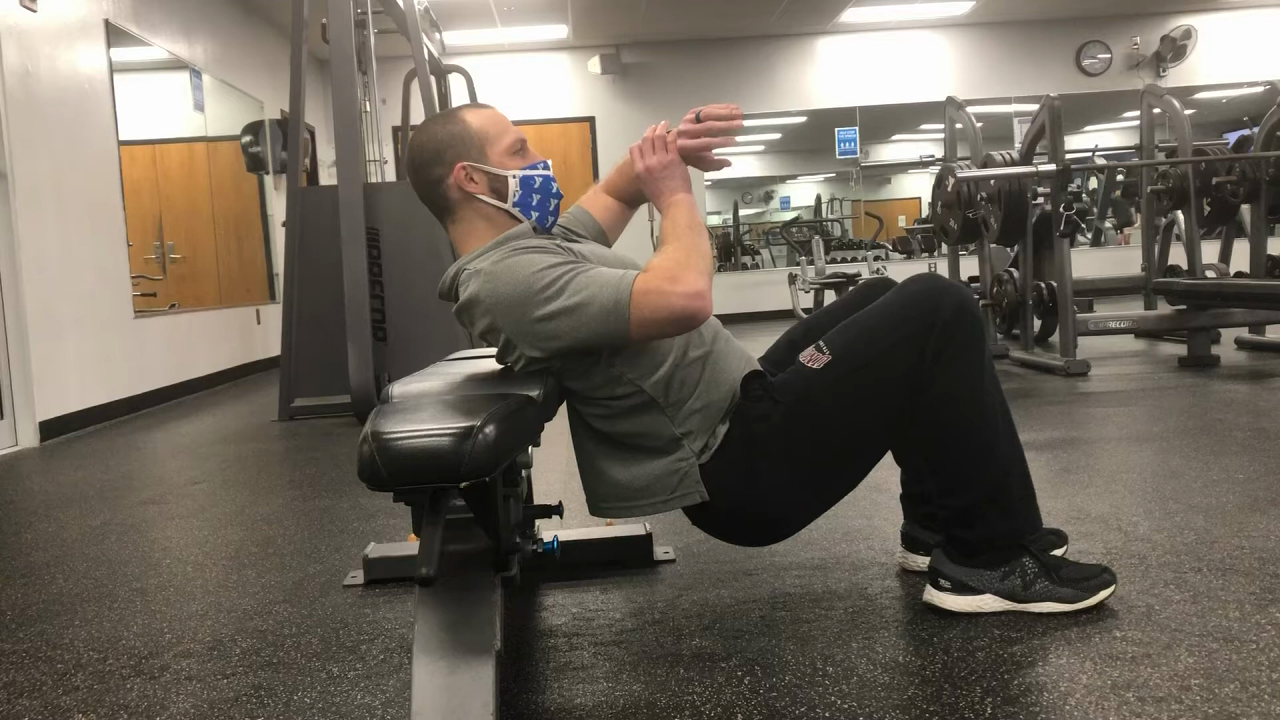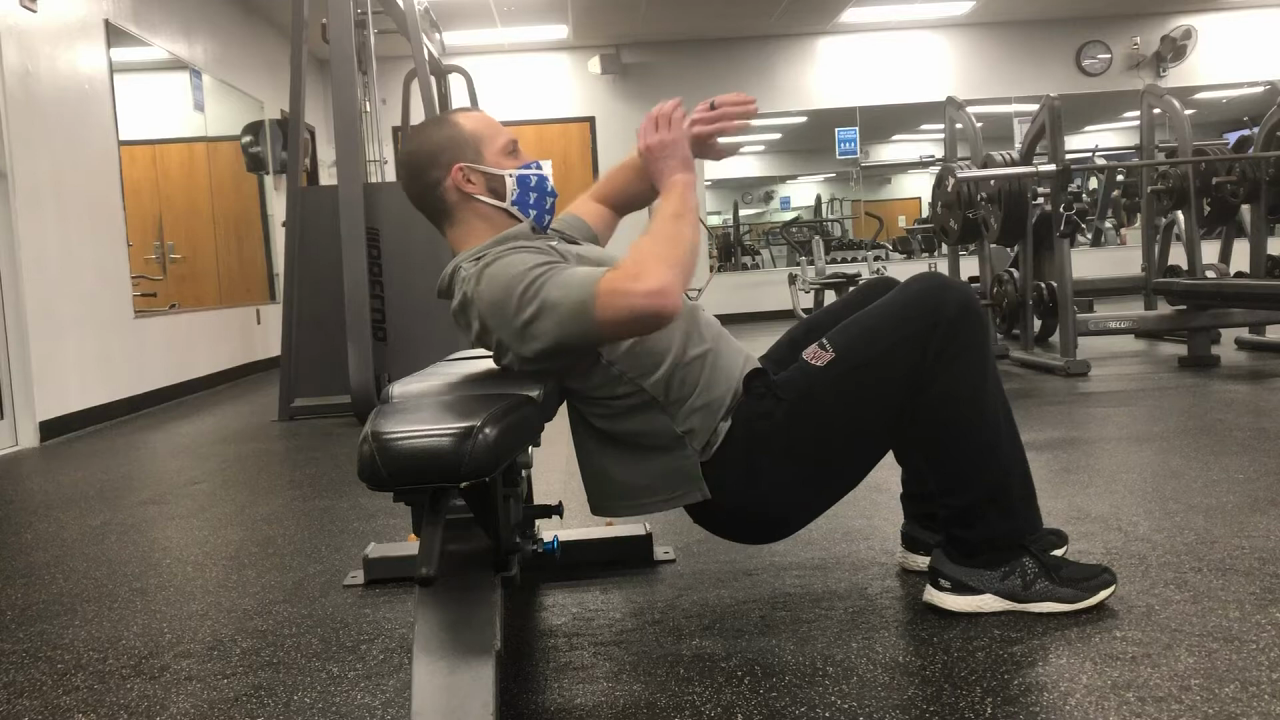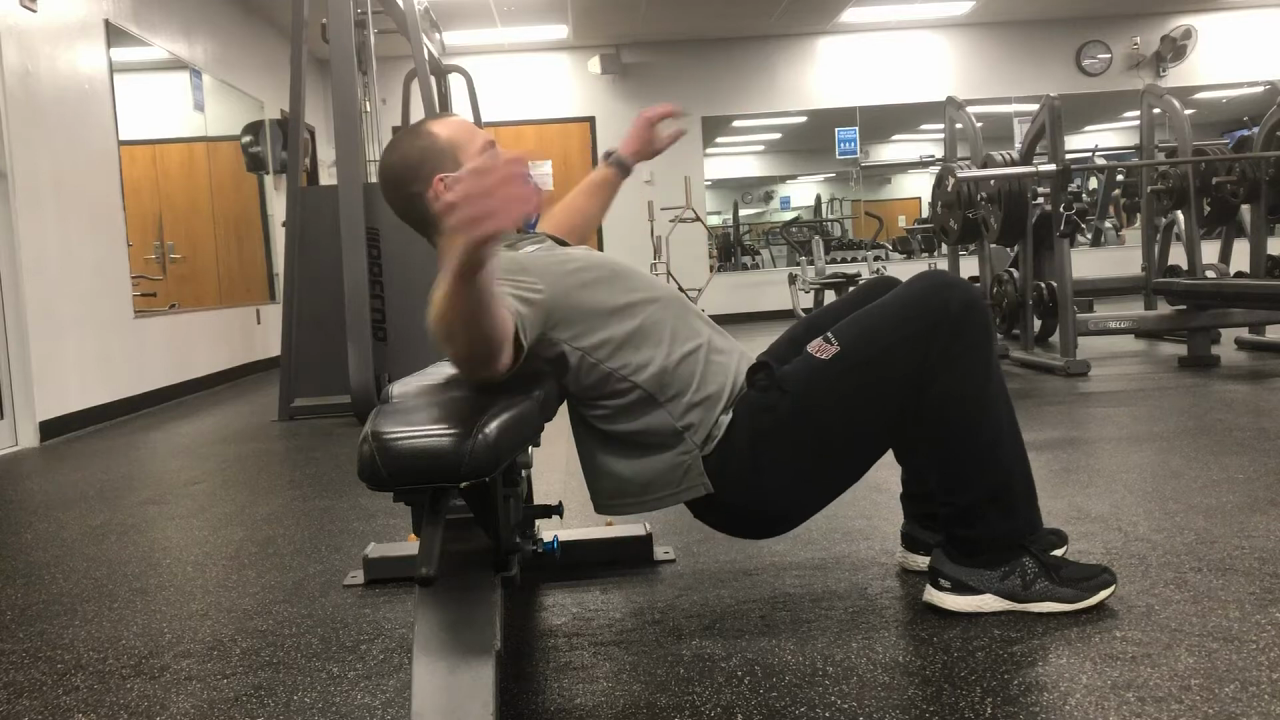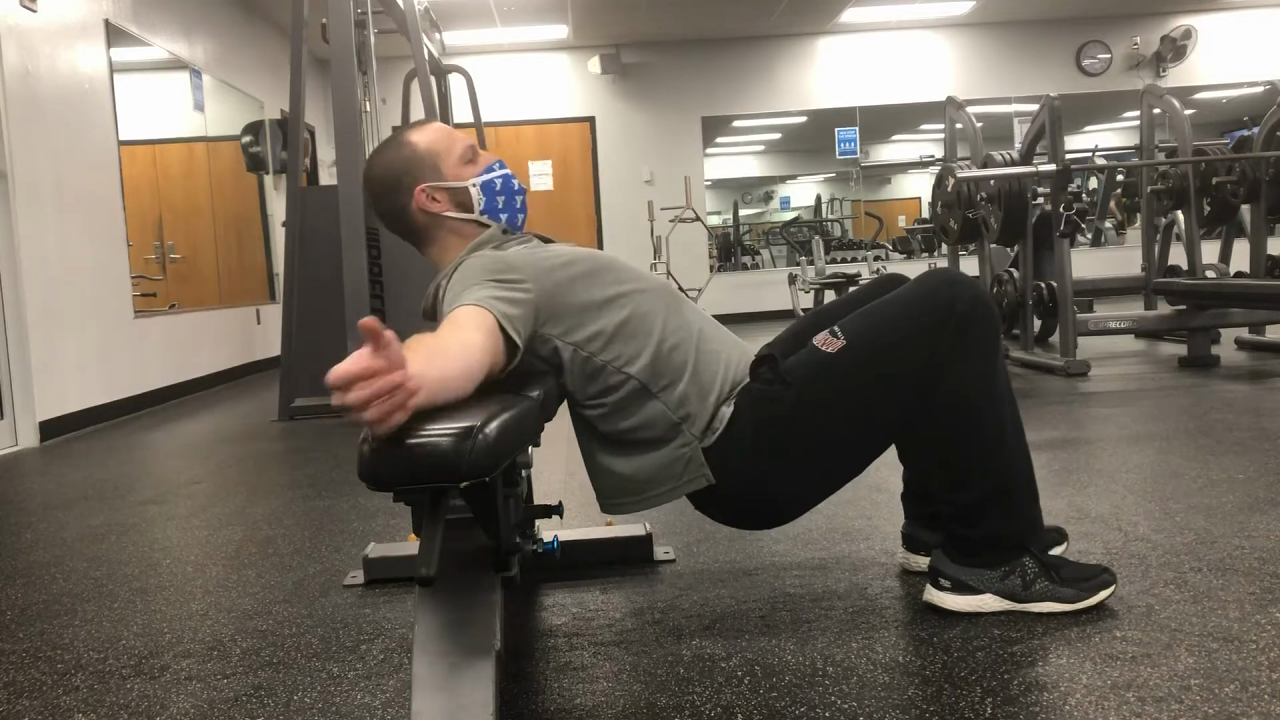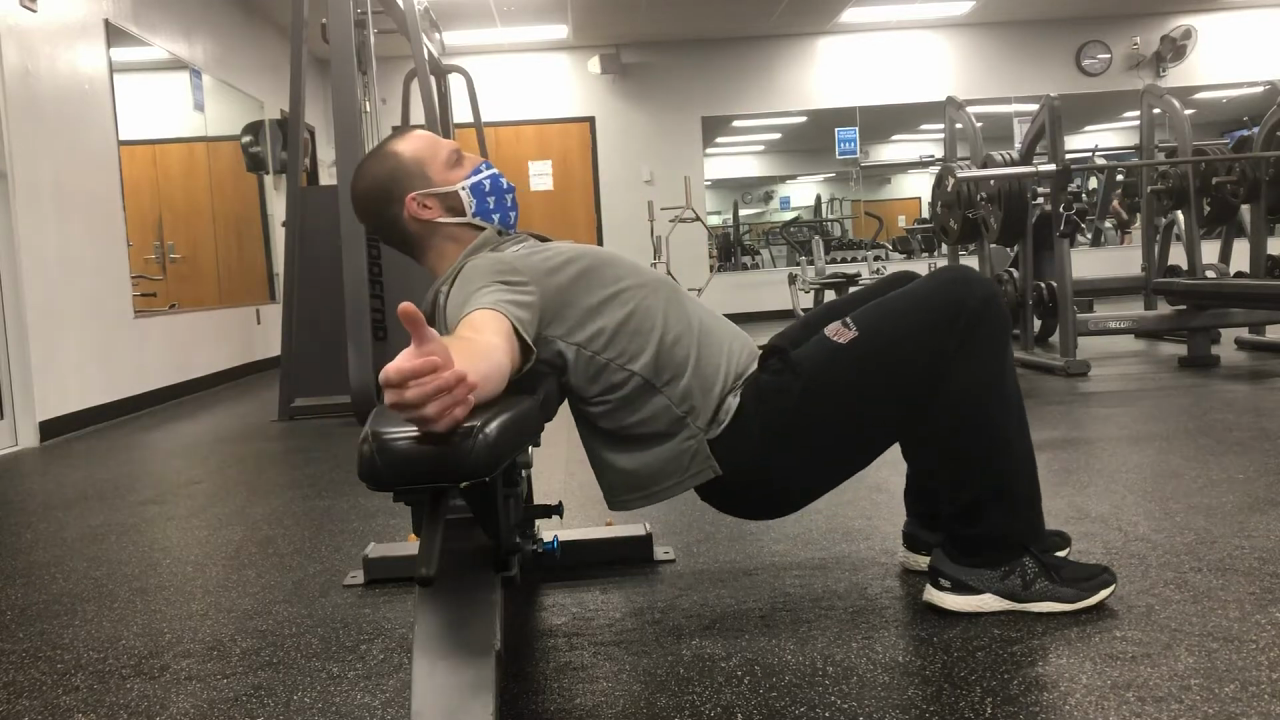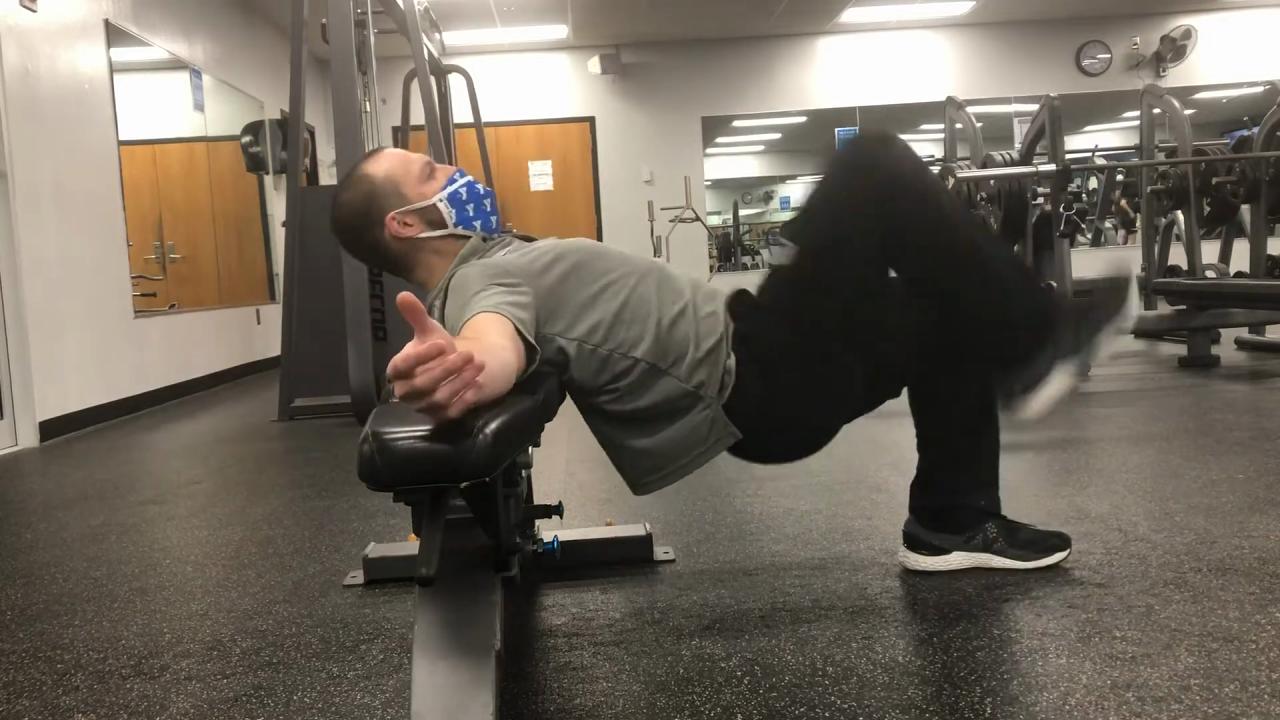
dt=0.4s
person 1, frame 1
left shoulder: (531, 243)
right shoulder: (512, 278)
left elbow: (616, 188)
right elbow: (684, 297)
left wrist: (672, 141)
right wrist: (676, 191)
left hip: (739, 416)
right hip: (744, 466)
left knee: (887, 300)
right knee: (936, 309)
left ankle: (936, 527)
right ankle: (988, 560)
person 1, frame 2
left shoulder: (526, 243)
right shoulder: (505, 278)
left elbow: (607, 198)
right elbow: (653, 294)
left wrist: (673, 143)
right wrist: (678, 176)
left hip: (740, 414)
right hip: (745, 462)
left knee: (889, 299)
right knee: (939, 309)
left ankle: (938, 527)
right ankle: (990, 561)
person 1, frame 3
left shoulder: (517, 257)
right shoulder: (500, 275)
left elbow: (557, 229)
right elbow: (480, 347)
left wrist: (623, 160)
right wrist: (471, 245)
left hip: (741, 412)
right hip: (747, 456)
left knee: (891, 298)
right knee: (945, 307)
left ankle: (939, 527)
right ankle: (988, 561)
person 1, frame 4
left shoulder: (499, 254)
right shoulder: (486, 277)
right elbow: (464, 342)
right wrist: (403, 378)
left hip: (744, 402)
right hip: (748, 448)
left knee: (899, 298)
right knee: (950, 307)
left ankle: (939, 527)
right ankle: (988, 561)
person 1, frame 5
left shoulder: (499, 257)
right shoulder: (487, 281)
right elbow: (483, 346)
right wrist: (443, 375)
left hip: (746, 390)
right hip: (752, 434)
left knee: (914, 298)
right knee: (962, 304)
left ankle: (939, 525)
right ankle: (988, 558)
person 1, frame 6
left shoulder: (491, 261)
right shoulder: (480, 286)
right elbow: (493, 347)
right wrist: (454, 368)
left hip: (754, 363)
right hip: (763, 382)
left knee: (940, 309)
right knee: (872, 165)
left ankle: (952, 523)
right ankle: (1032, 339)
